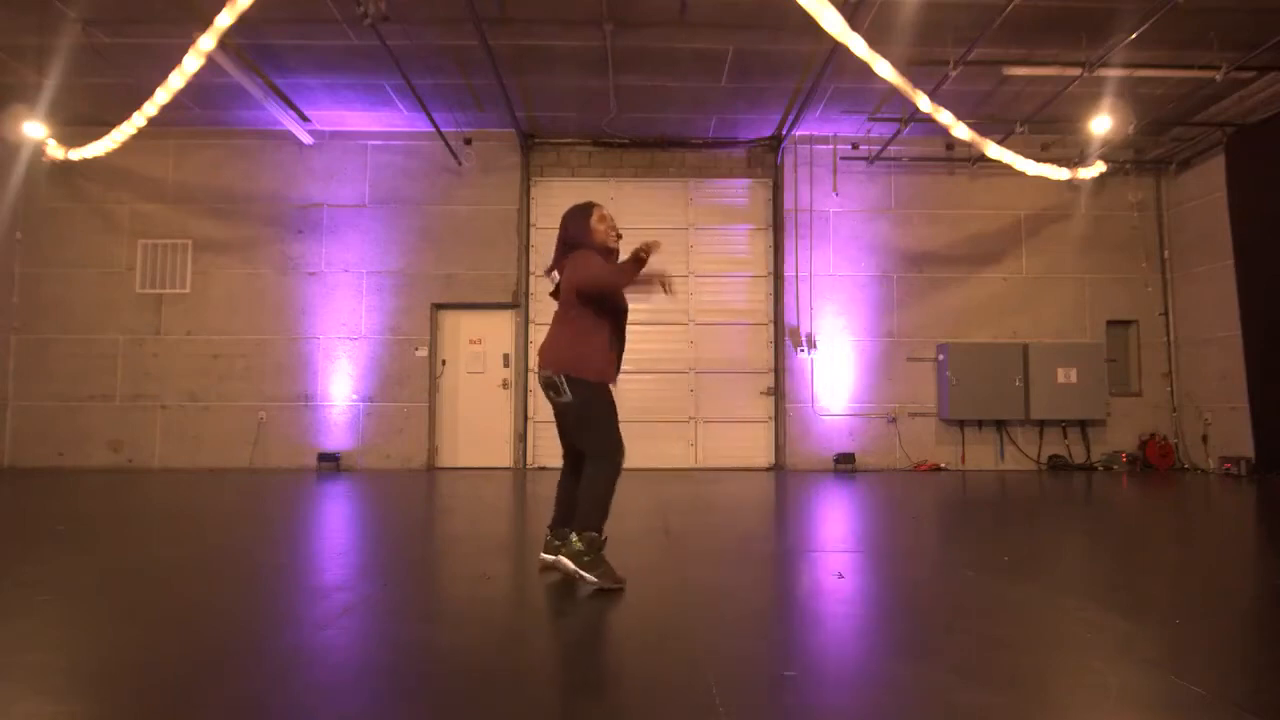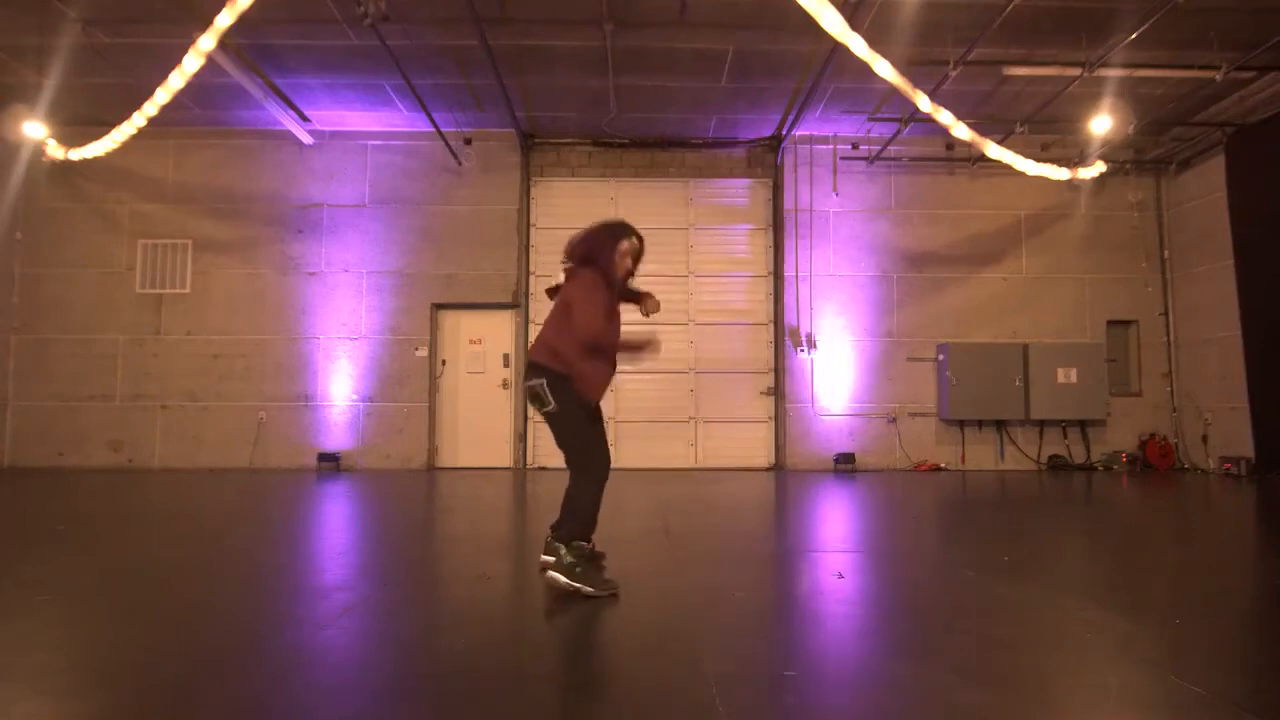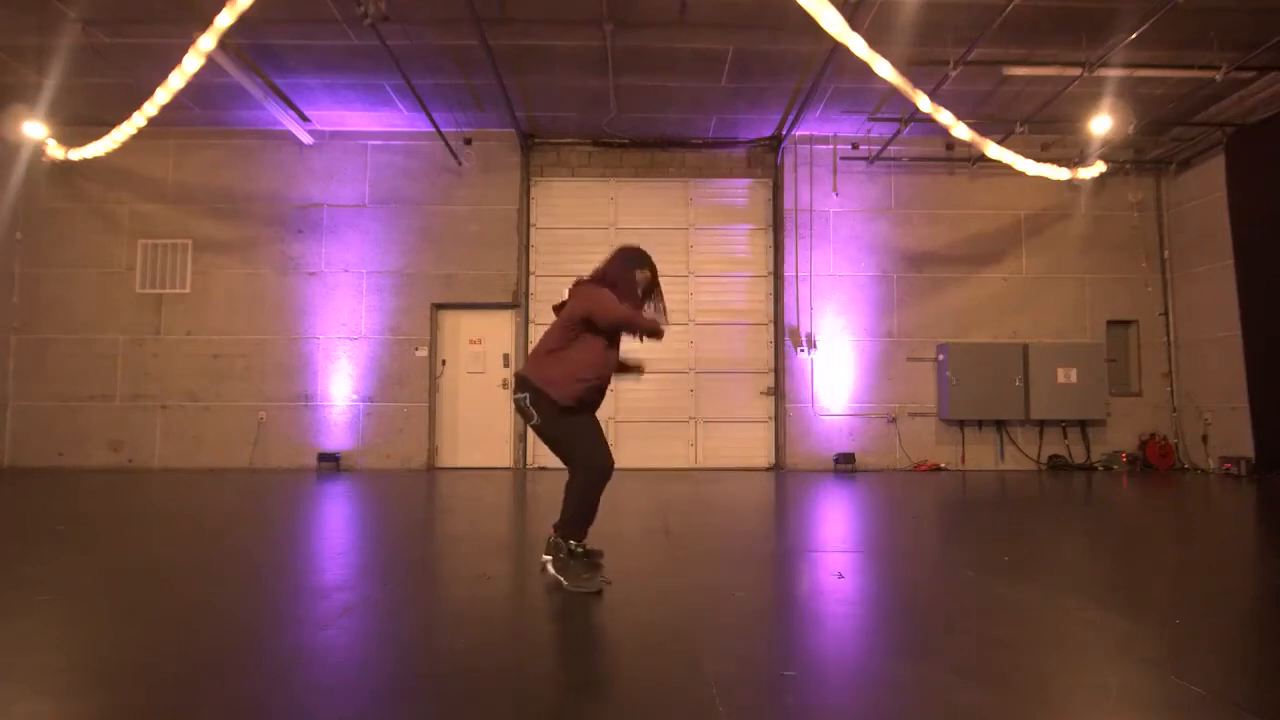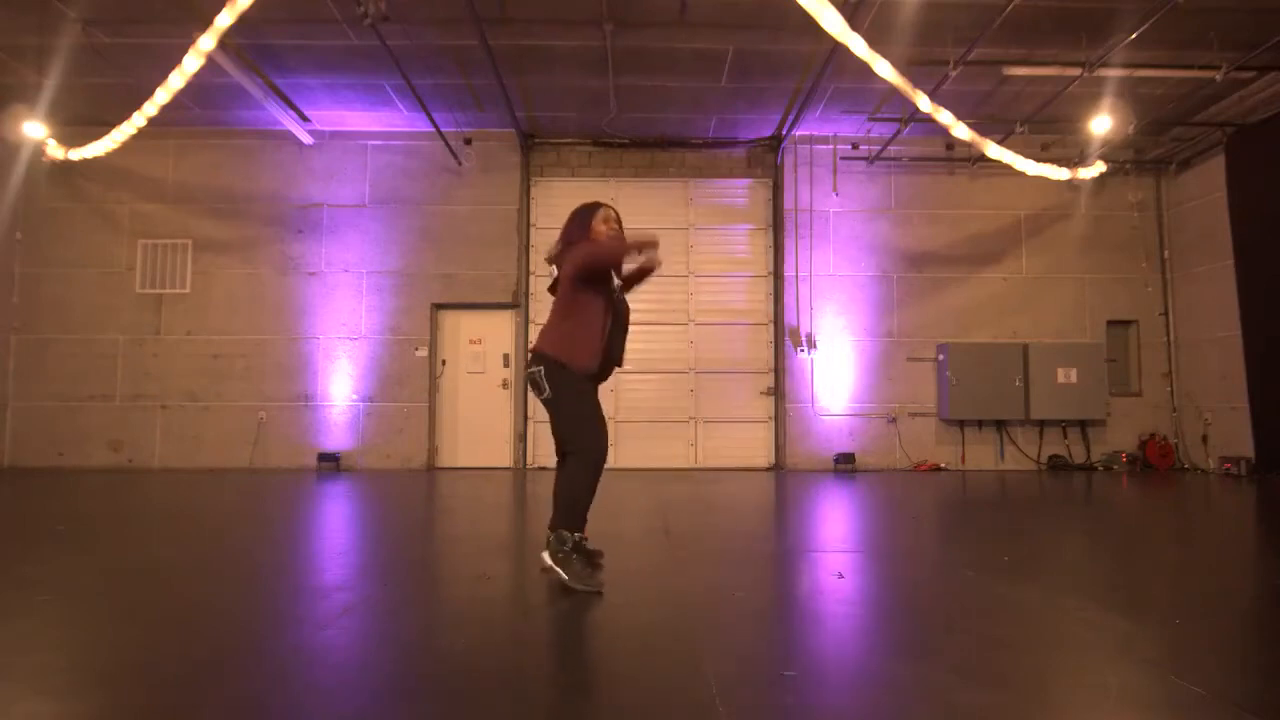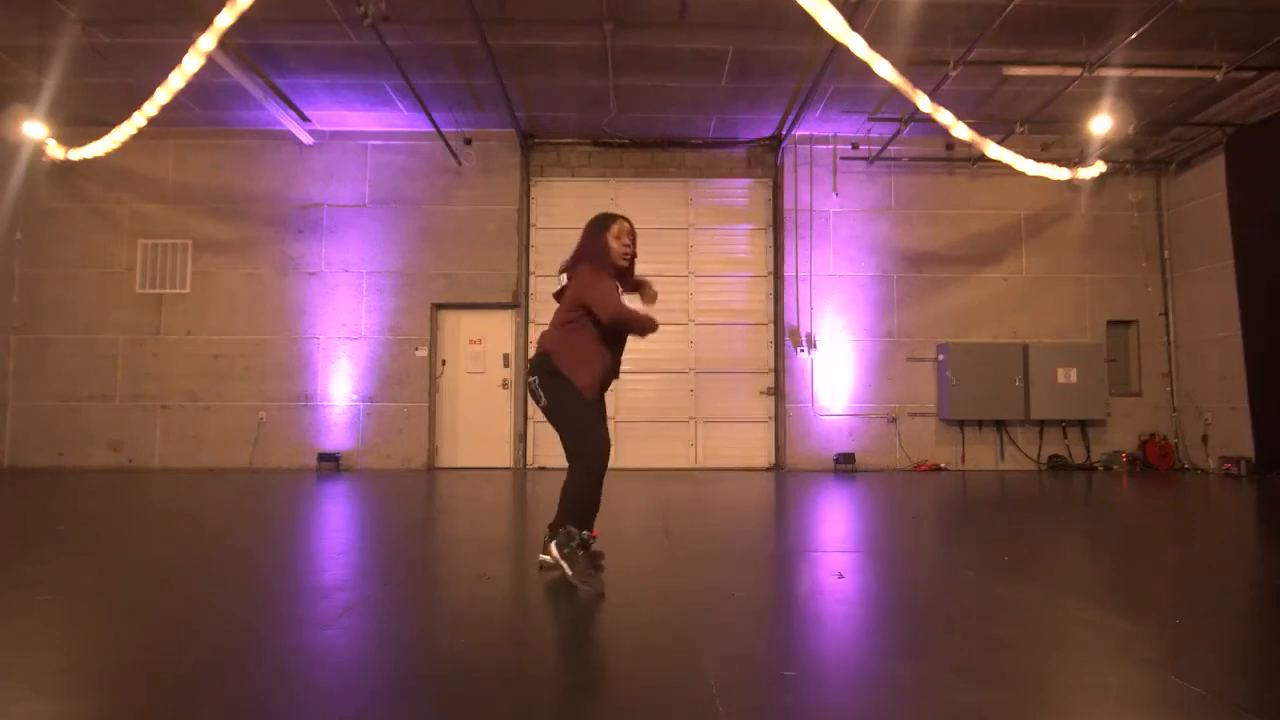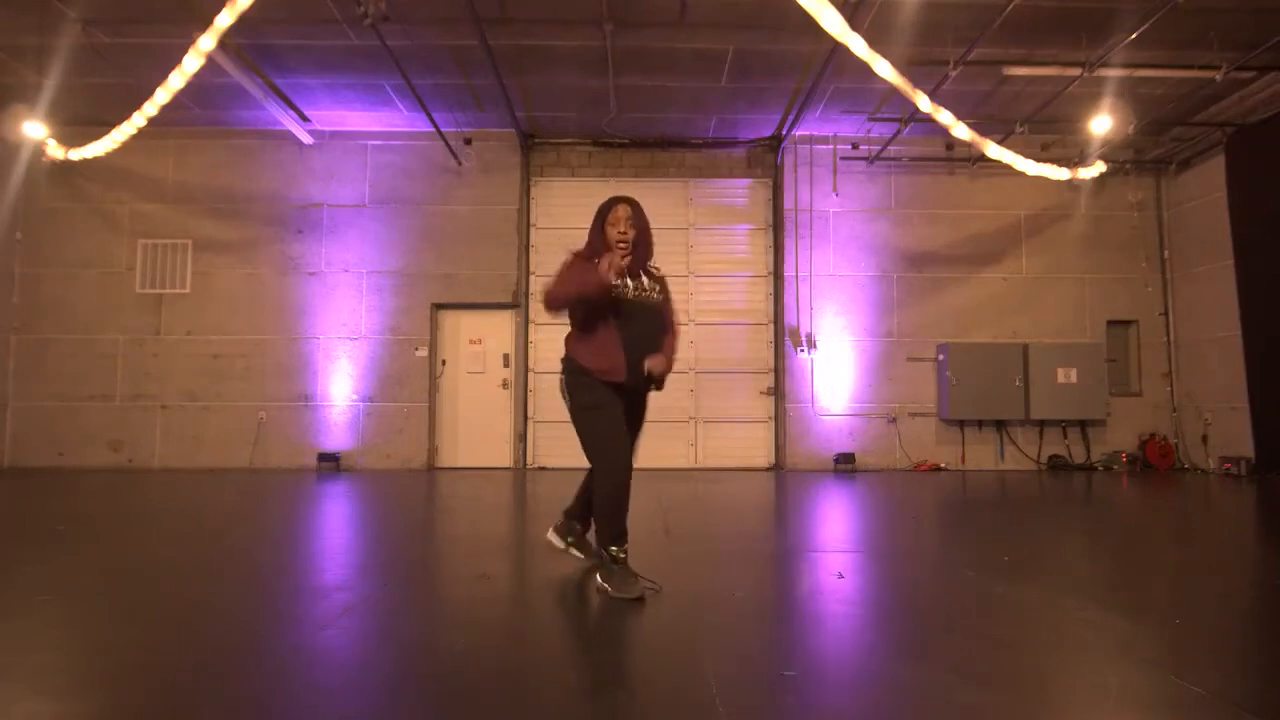
dt=0.4s
person 1, frame 1
left shoulder: (596, 265)
right shoulder: (584, 261)
left elbow: (615, 276)
right elbow: (604, 278)
left wrist: (639, 257)
right wrist: (652, 278)
left hip: (574, 376)
right hip: (572, 375)
left knee: (580, 459)
right knee: (606, 456)
left ankle: (559, 541)
right ankle: (584, 546)
person 1, frame 2
left shoulder: (599, 287)
right shoulder: (588, 282)
left elbow: (611, 313)
right elbow: (592, 335)
left wrist: (643, 297)
right wrist: (636, 345)
left hip: (573, 383)
right hip: (555, 381)
left knee: (593, 465)
right knee: (592, 465)
left ankle: (559, 543)
right ankle: (571, 558)
person 1, frame 3
left shoulder: (601, 305)
right shoulder: (593, 296)
right elbow: (622, 315)
left wrist: (627, 365)
right wrist: (652, 325)
left hip: (567, 396)
right hip: (542, 393)
left knee: (594, 466)
right knee: (595, 465)
left ankle: (562, 544)
right ankle: (565, 553)
person 1, frame 4
left shoulder: (603, 270)
right shoulder: (580, 260)
left elbow: (613, 276)
right elbow: (602, 251)
left wrist: (643, 268)
right wrist: (641, 244)
left hip: (577, 373)
right hip: (557, 370)
left knee: (579, 454)
right knee: (589, 451)
left ankle: (565, 539)
right ankle: (562, 545)
person 1, frame 5
left shoulder: (608, 280)
right shoulder: (591, 275)
right elbow: (614, 315)
left wrist: (640, 285)
right wrist: (647, 322)
left hip: (584, 382)
right hip: (558, 378)
left knee: (589, 460)
right knee: (592, 454)
left ankle: (558, 541)
right ankle: (573, 541)
person 1, frame 6
left shoulder: (653, 277)
right shoulder: (586, 268)
left elbow: (667, 327)
right elbow: (554, 300)
left wrist: (664, 357)
right wrist: (600, 279)
left hip: (632, 387)
right hip: (591, 381)
left knee: (608, 466)
right knee: (614, 464)
left ankle: (569, 528)
right ankle: (612, 560)
